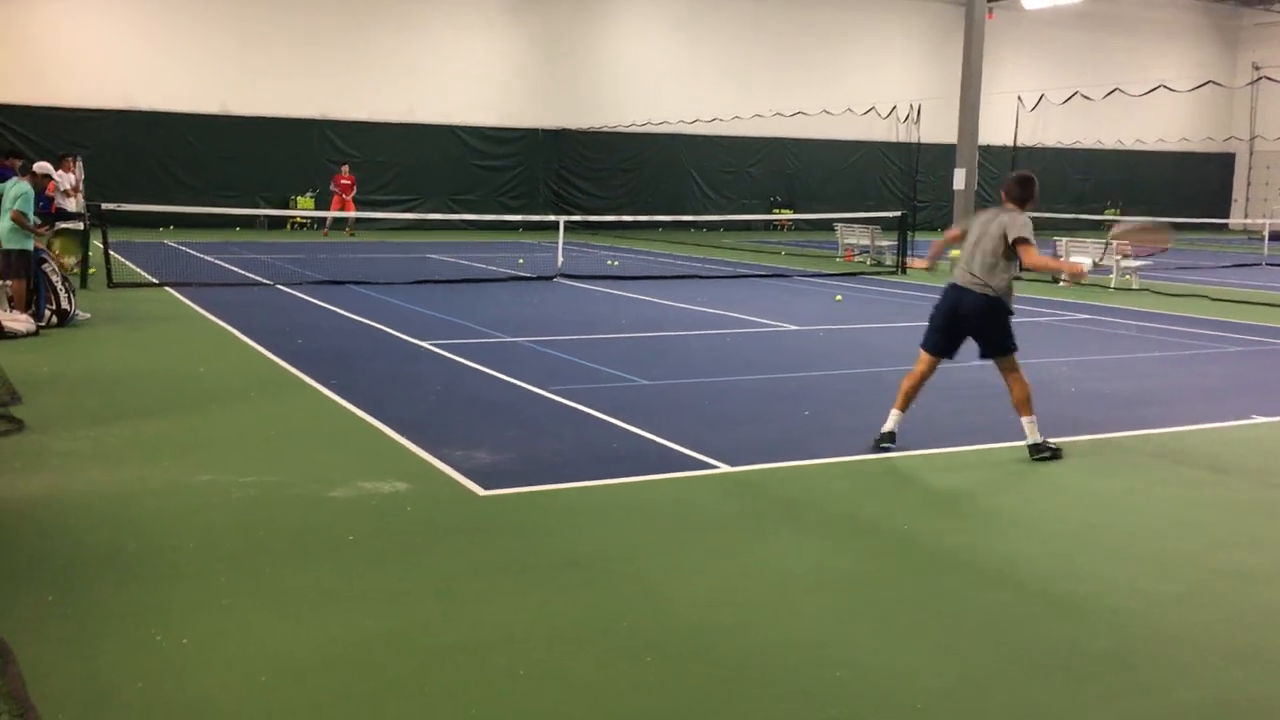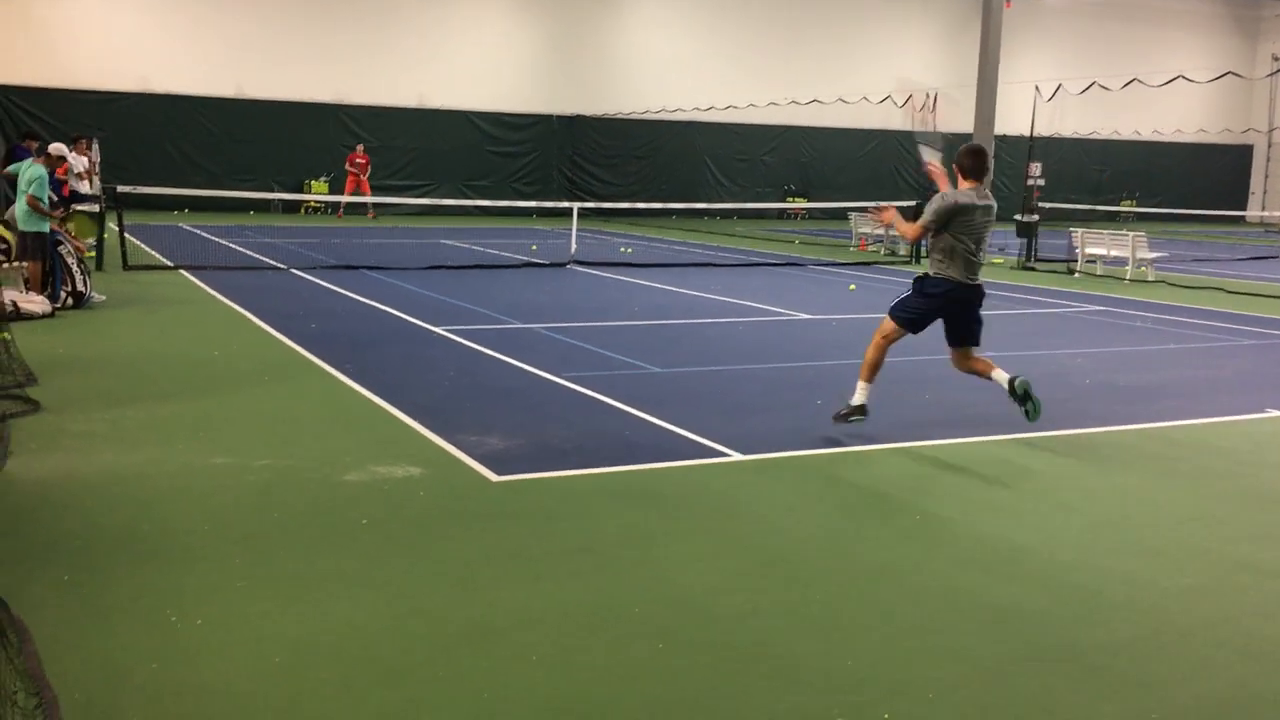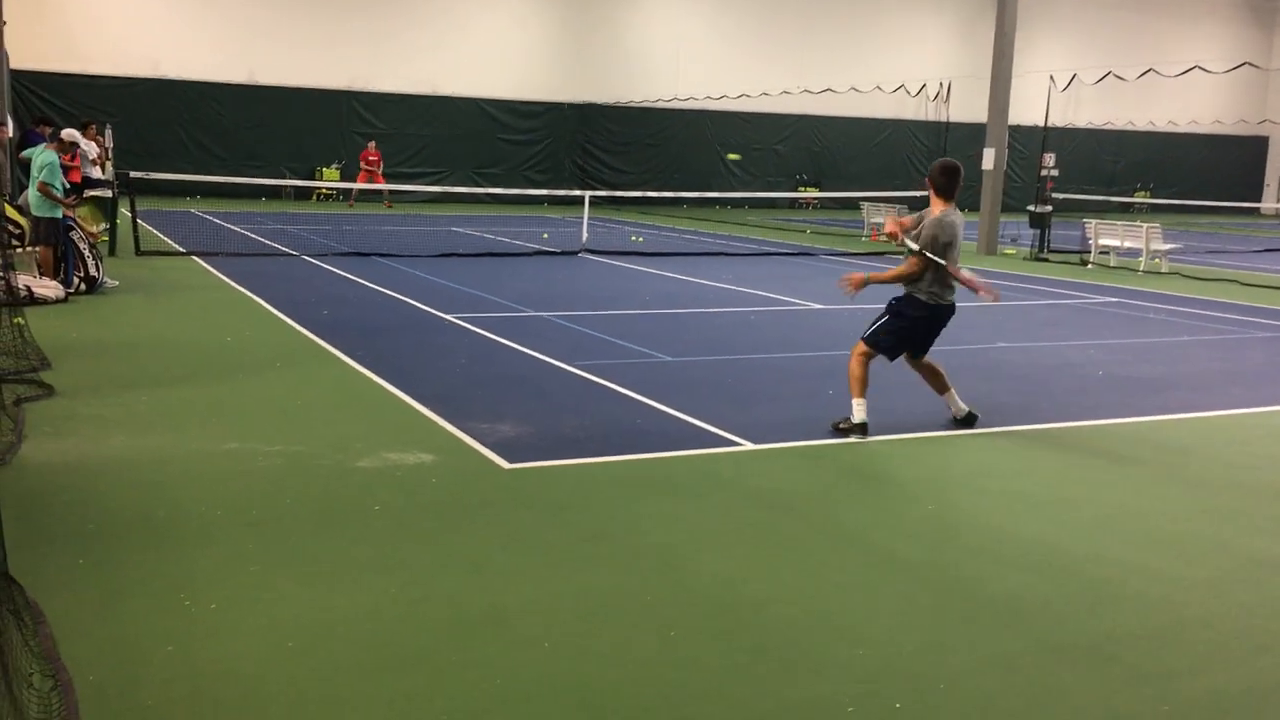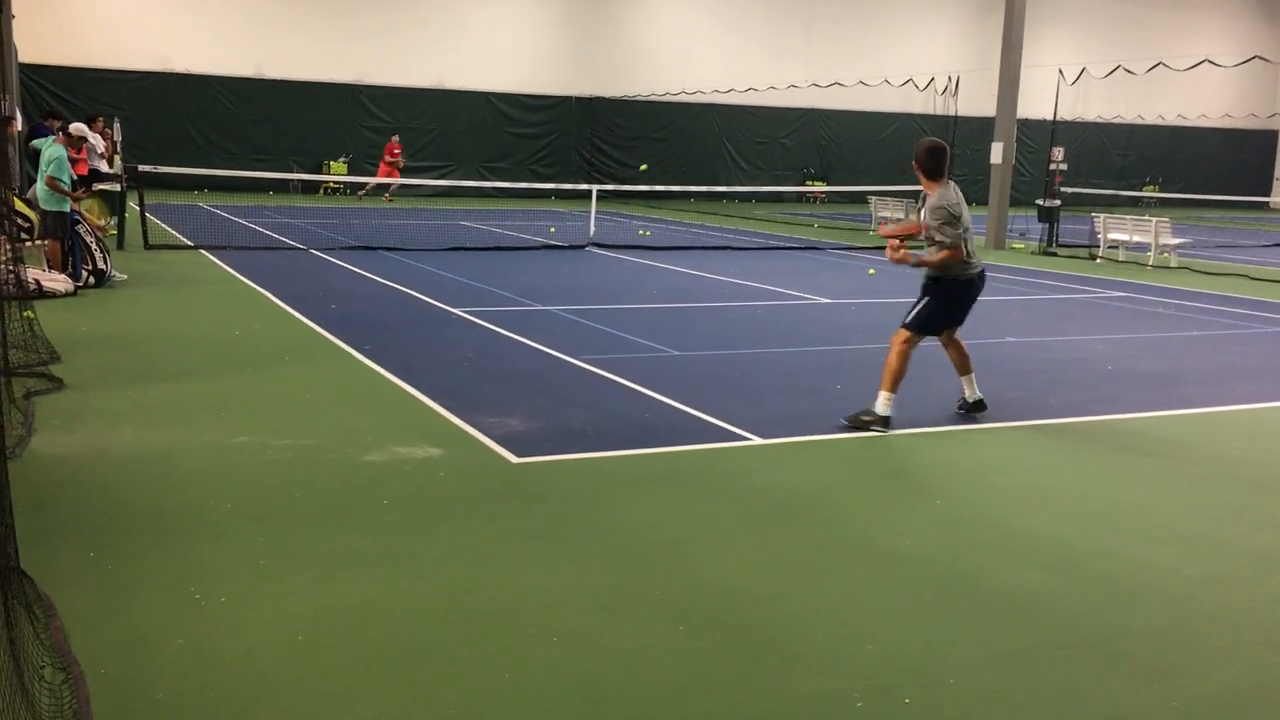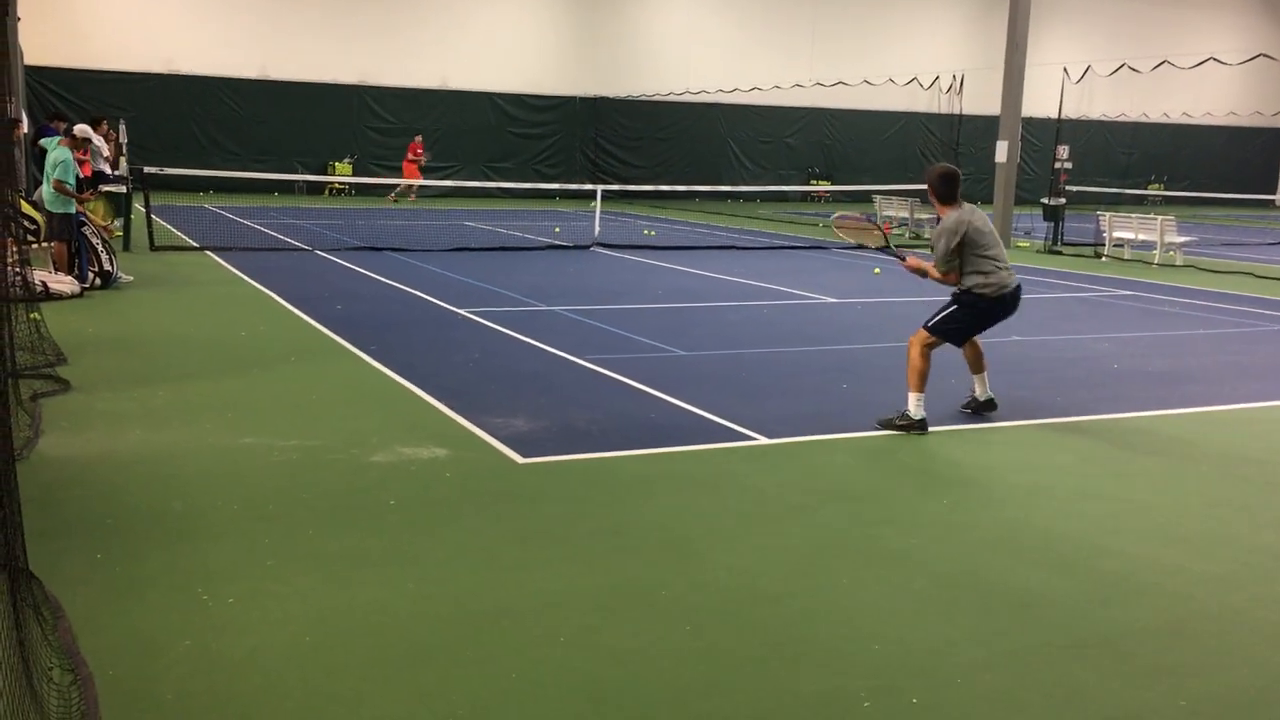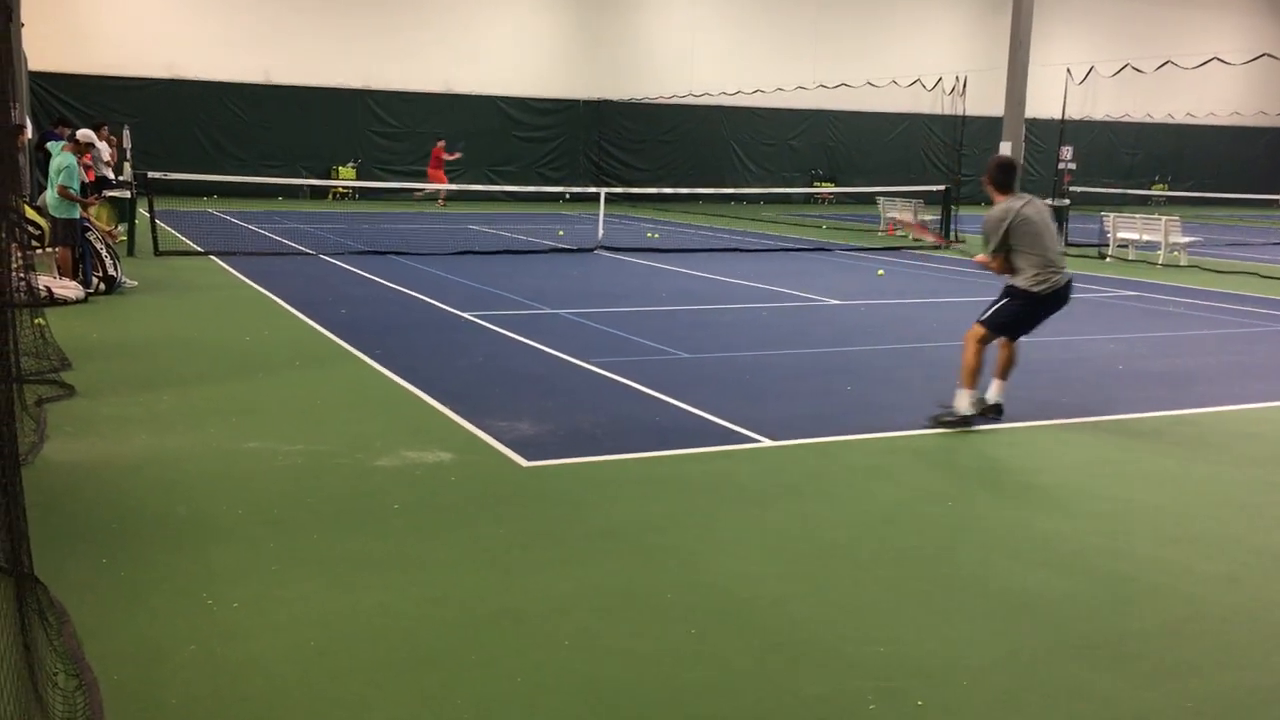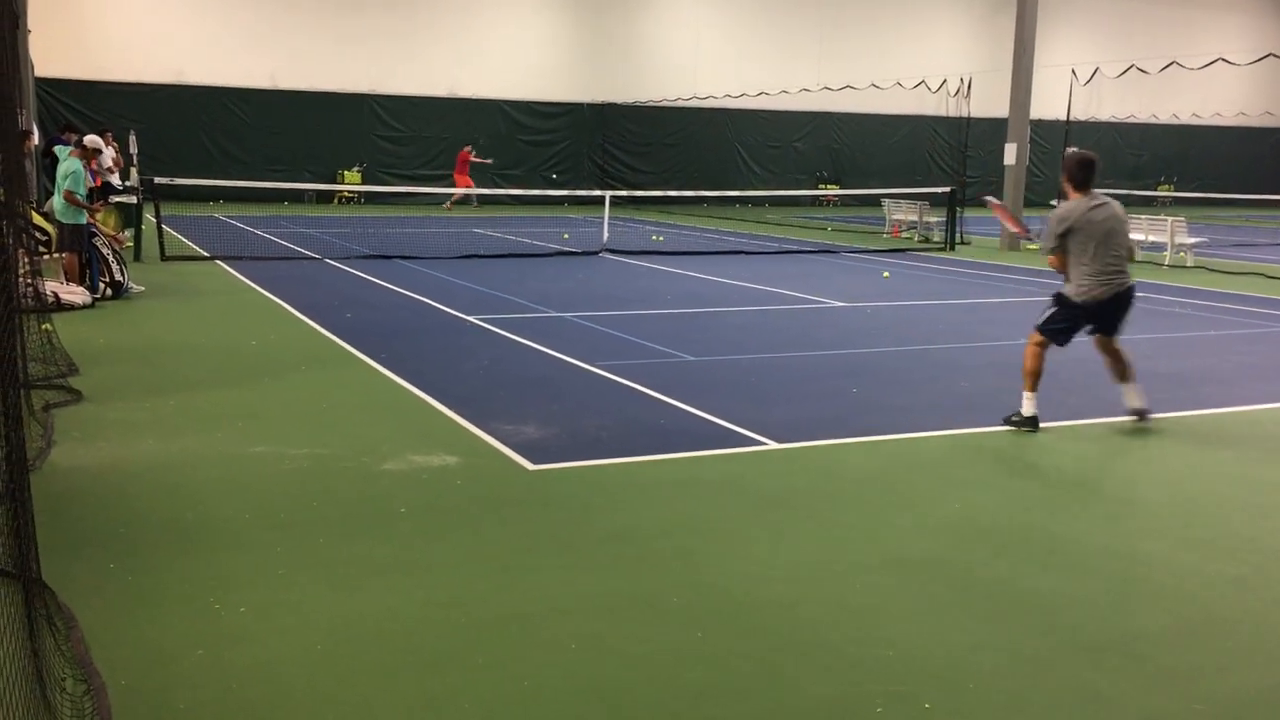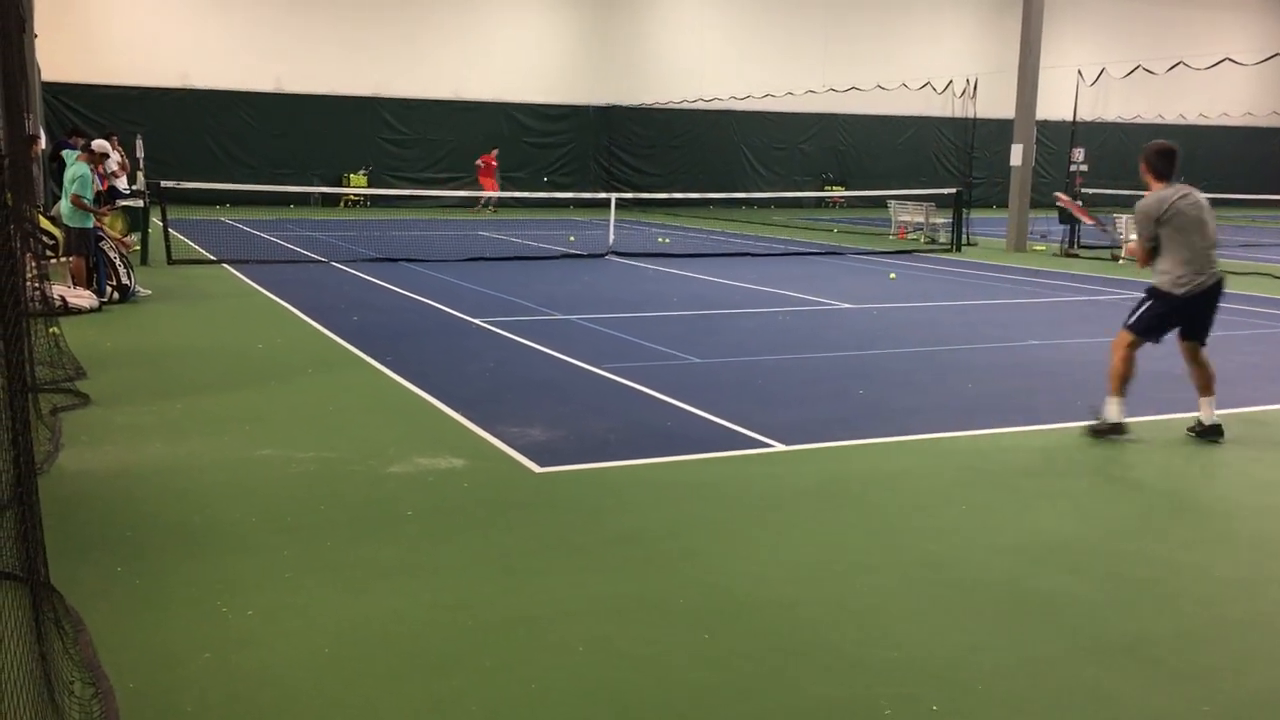
dt=0.2s
person 1, frame 1
left shoulder: (984, 215)
right shoulder: (1018, 222)
left elbow: (952, 235)
right elbow: (1030, 260)
left wrist: (931, 258)
right wrist: (1064, 267)
left hip: (956, 298)
right hip: (989, 304)
left knee: (922, 369)
right knee: (1012, 374)
left ankle: (889, 431)
right ankle: (1035, 441)
person 1, frame 2
left shoulder: (948, 201)
right shoulder: (988, 203)
left elbow: (913, 235)
left wrist: (894, 219)
right wrist: (940, 177)
left hip: (939, 285)
right hip: (968, 291)
left knee: (882, 337)
right knee: (965, 360)
left ankle: (859, 403)
right ankle: (1011, 383)
person 1, frame 3
left shoulder: (937, 225)
right shoulder: (950, 215)
left elbow: (912, 271)
right elbow: (904, 224)
left wrist: (867, 278)
right wrist: (894, 224)
left hip: (917, 305)
right hip: (939, 306)
left knee: (860, 354)
right knee: (916, 359)
left ankle: (858, 420)
right ankle: (961, 412)
person 1, frame 4
left shoulder: (941, 204)
right shoulder: (943, 190)
left elbow: (954, 255)
right elbow: (923, 227)
left wrist: (913, 260)
right wrist: (894, 235)
left hip: (954, 281)
right hip: (970, 278)
left knee: (902, 342)
right knee: (948, 336)
left ankle: (880, 413)
right ankle: (973, 398)
person 1, frame 5
left shoulder: (947, 228)
right shoulder: (971, 212)
left elbow: (949, 277)
left wrist: (921, 266)
right wrist: (927, 264)
left hip: (984, 298)
right hip: (1009, 293)
left knee: (919, 344)
right knee: (965, 334)
left ankle: (915, 415)
right ankle: (984, 397)
person 1, frame 6
left shoulder: (996, 217)
right shoulder: (1037, 204)
left elbow: (1003, 266)
left wrist: (988, 261)
left hip: (1033, 291)
right hip: (1060, 287)
left knee: (975, 339)
right knee: (1008, 334)
left ankle: (963, 409)
right ankle: (993, 401)
person 1, frame 7
left shoulder: (1062, 216)
right shoulder: (1115, 208)
left elbow: (1059, 265)
right elbow: (1128, 254)
left wrist: (1058, 257)
left hip: (1083, 298)
right hip: (1121, 293)
left knee: (1036, 344)
right knee: (1106, 344)
left ankle: (1028, 412)
right ankle: (1136, 404)
person 1, frame 8
left shoulder: (1148, 205)
right shoulder: (1196, 197)
left elbow: (1145, 259)
right elbow: (1199, 244)
left wrist: (1134, 249)
left hip: (1173, 291)
right hip: (1210, 286)
left knee: (1124, 345)
right knee: (1193, 352)
left ankle: (1113, 418)
right ankle: (1209, 421)
